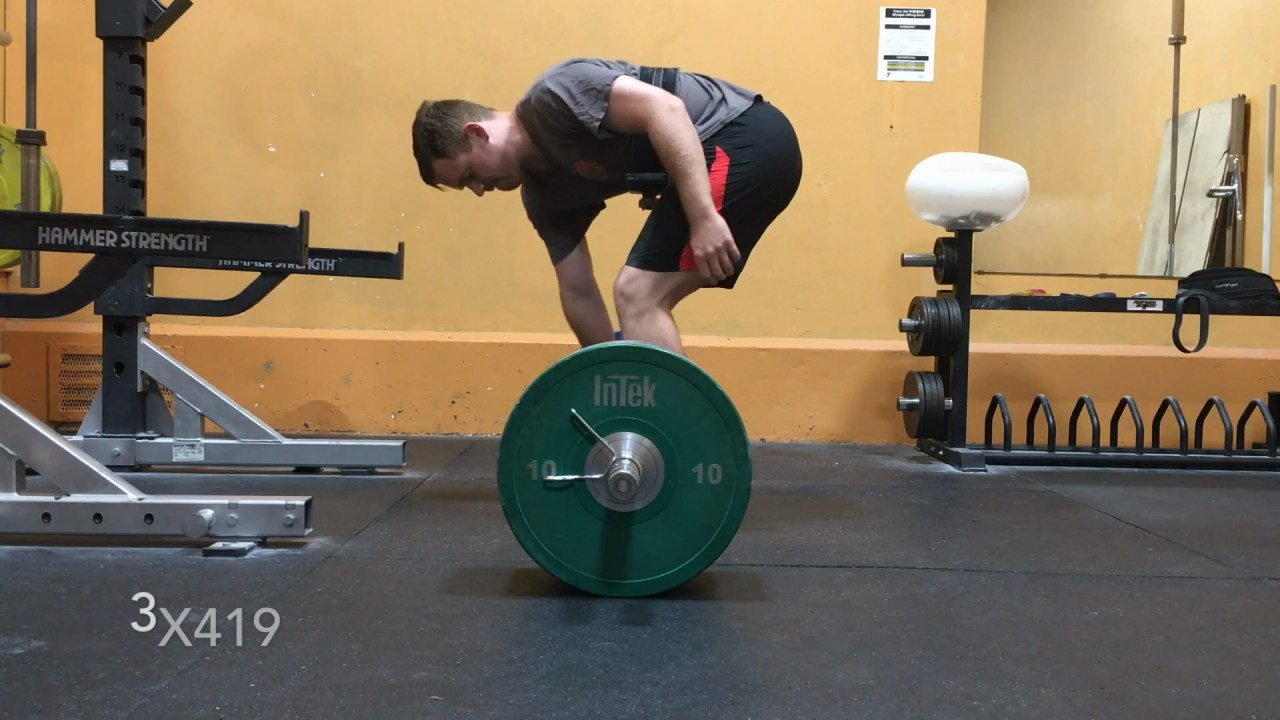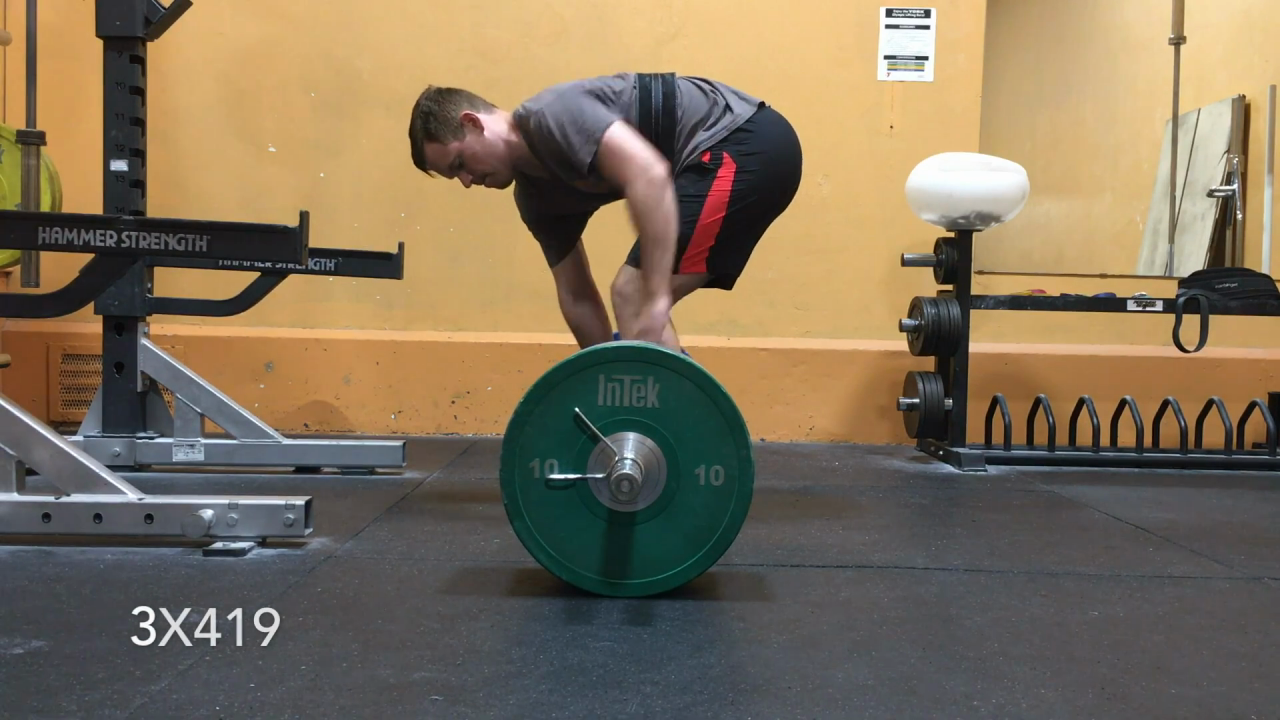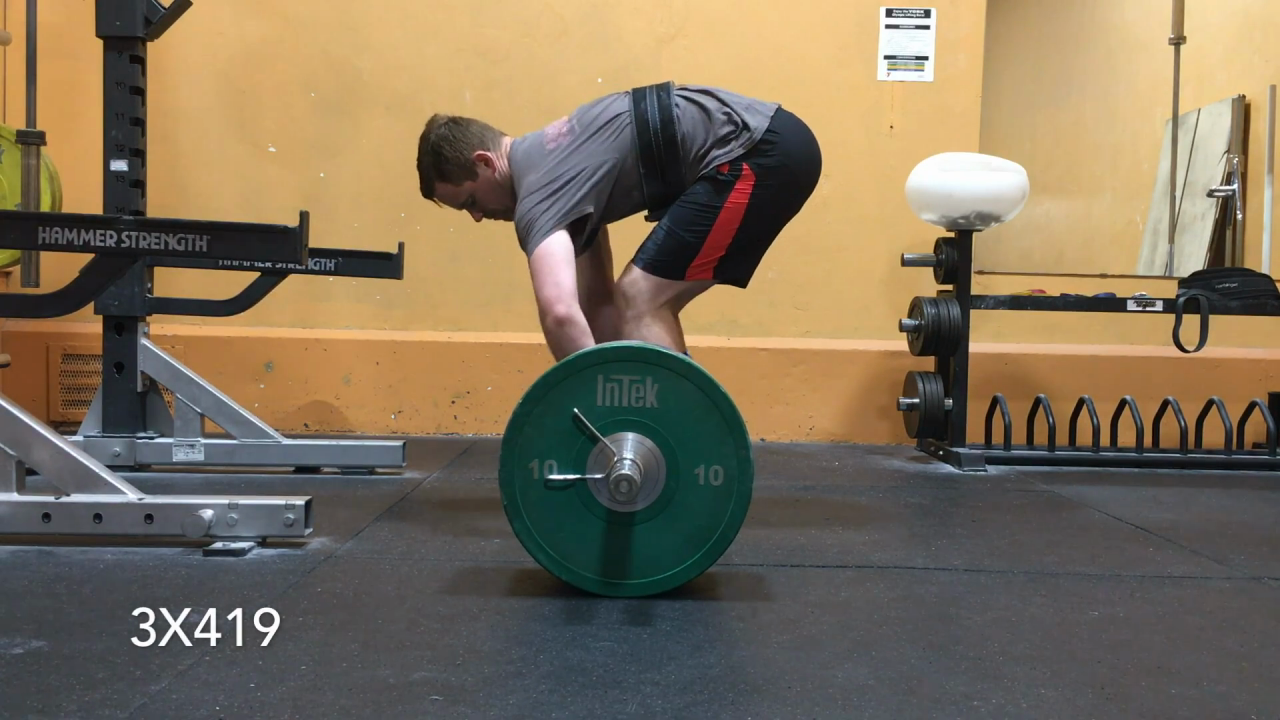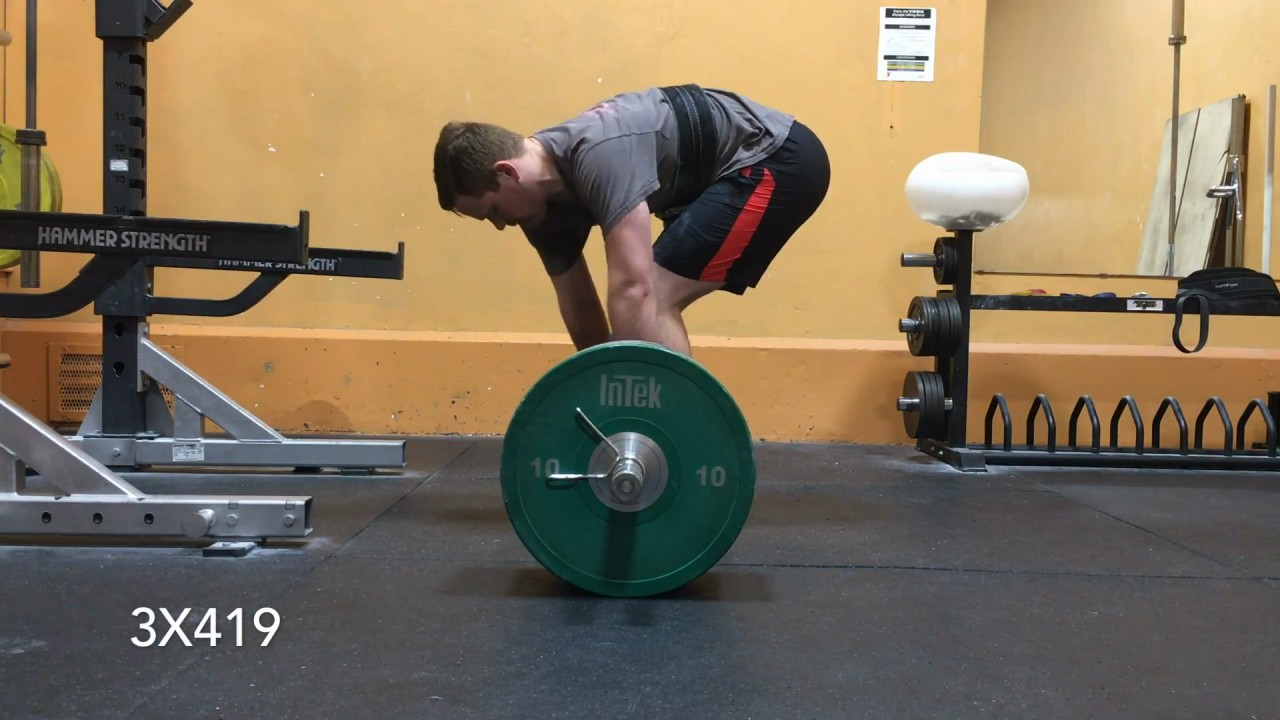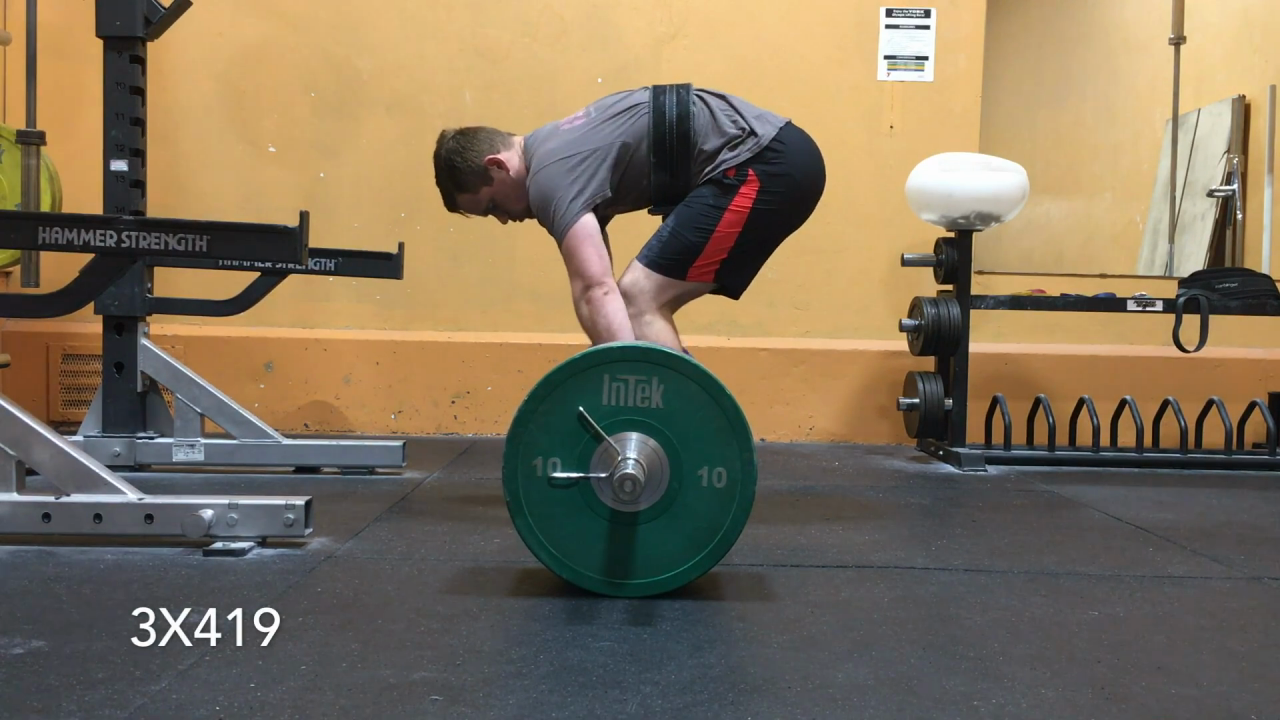
dt=0.7s
person 1, frame 1
left shoulder: (553, 97)
right shoulder: (544, 187)
left elbow: (663, 107)
right elbow: (578, 292)
left wrist: (704, 219)
left hip: (747, 138)
right hip: (750, 148)
left knee: (639, 294)
right knee: (644, 299)
person 1, frame 2
left shoulder: (551, 118)
right shoulder: (537, 191)
left elbow: (648, 175)
right elbow: (576, 294)
left wrist: (655, 298)
left hip: (750, 144)
left knee: (634, 295)
right knee: (636, 298)
person 1, frame 3
left shoulder: (540, 188)
right shoulder: (557, 169)
left elbow: (559, 311)
right elbow: (597, 300)
left hip: (763, 152)
right hip: (772, 146)
left knee: (641, 300)
right knee: (650, 302)
person 1, frame 4
left shoulder: (597, 156)
right shoulder: (545, 202)
left elbow: (633, 288)
right elbow: (579, 303)
left hip: (778, 159)
right hip: (763, 163)
left knee: (655, 303)
right knee: (656, 306)
person 1, frame 5
left shoulder: (551, 175)
right shoulder: (563, 163)
left elbow: (594, 290)
right elbow: (597, 288)
left hip: (767, 162)
right hip: (775, 159)
left knee: (639, 299)
right knee: (645, 303)
